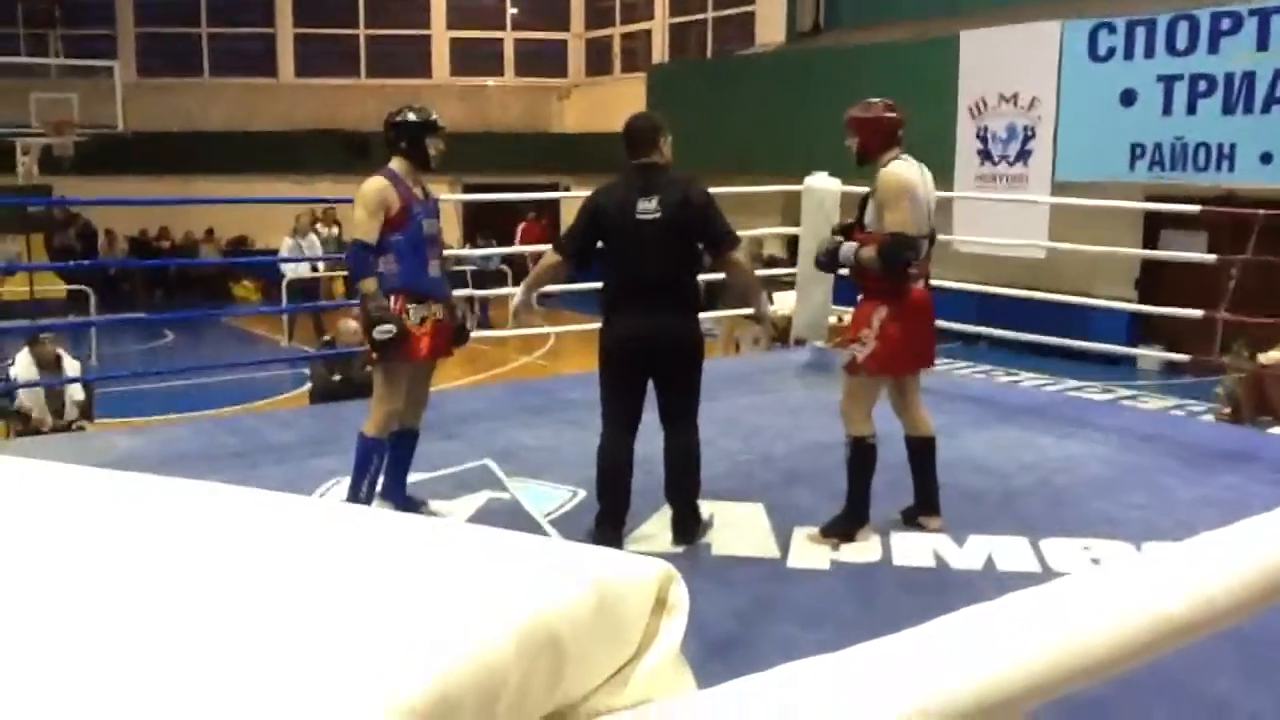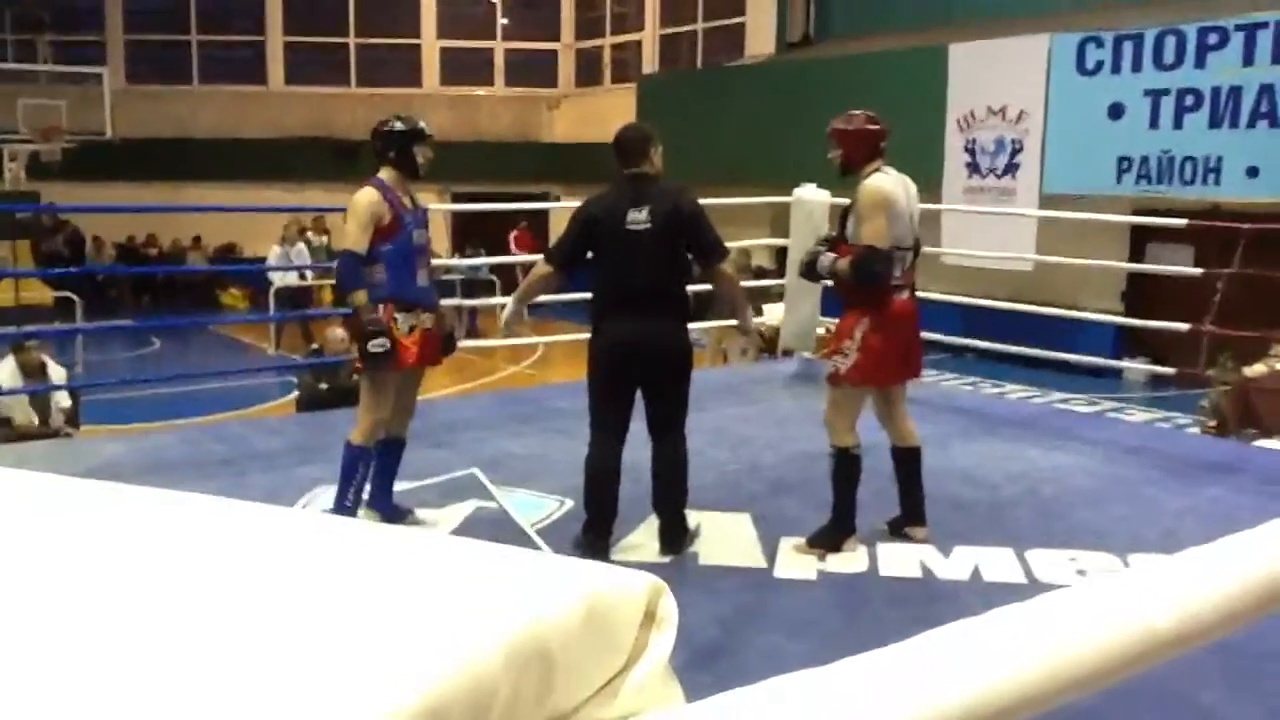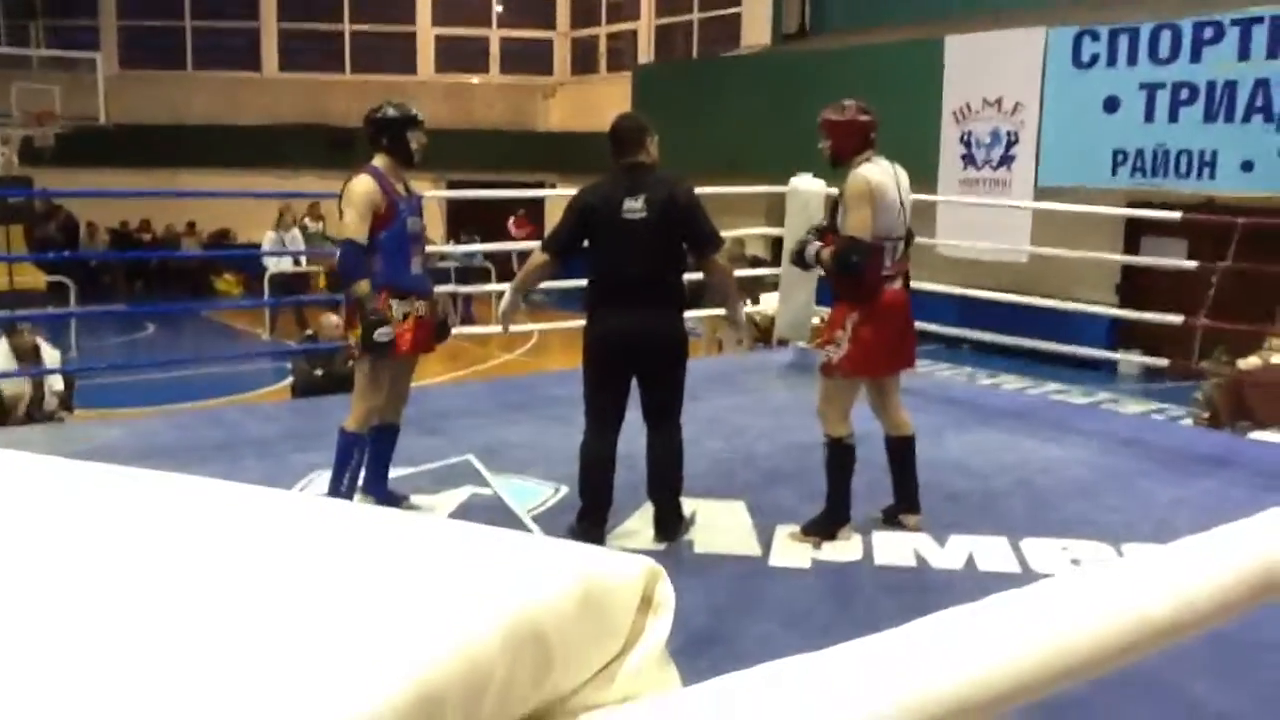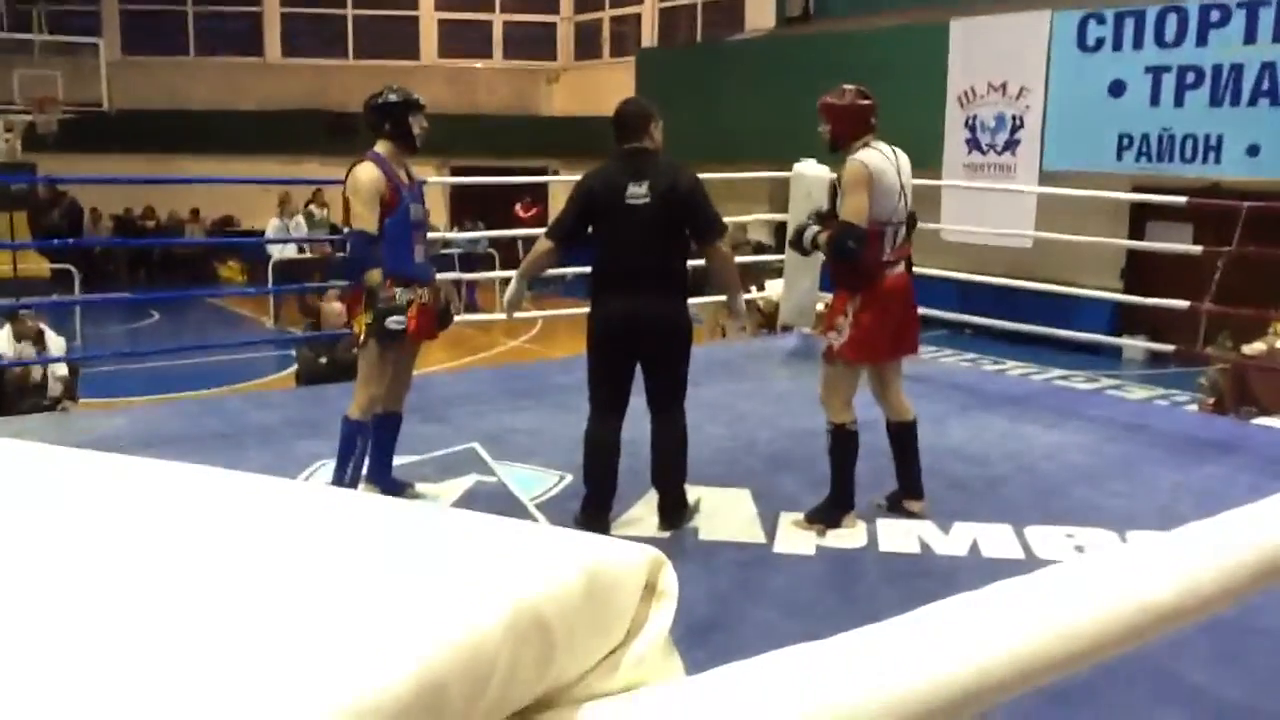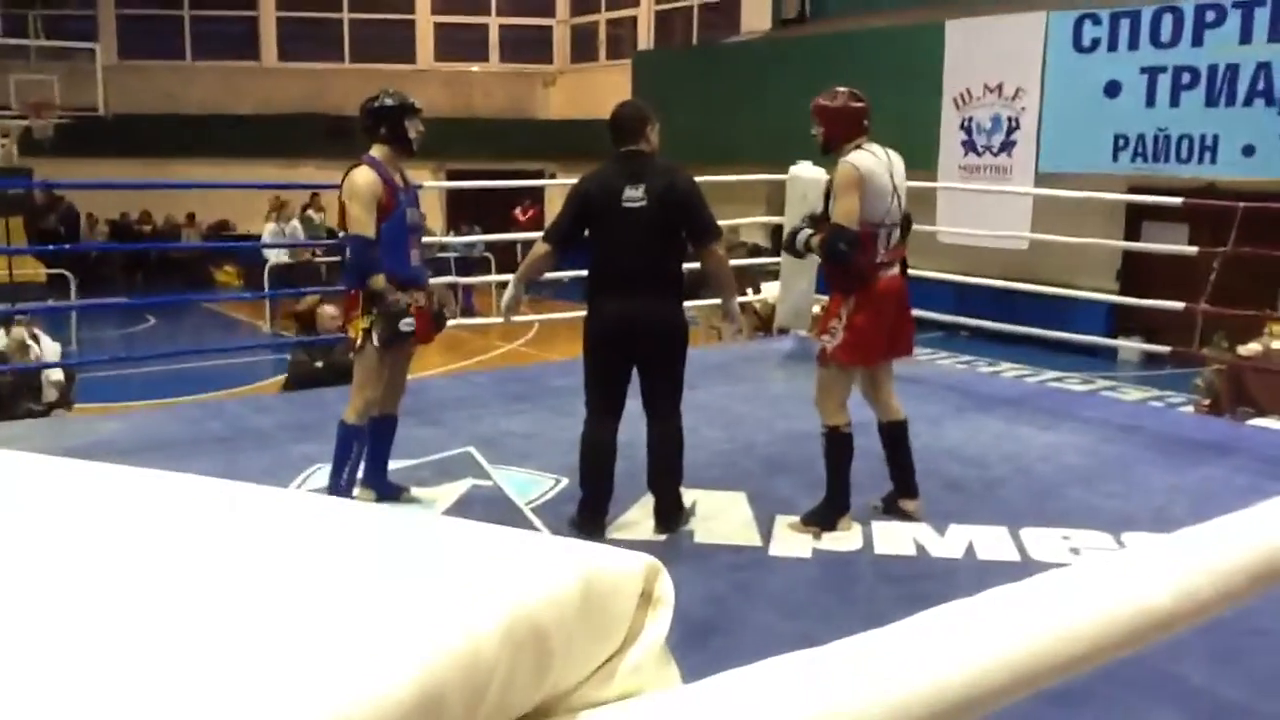
dt=0.1s
person 1, frame 1
left shoulder: (891, 178)
right shoulder: (917, 172)
left elbow: (896, 254)
left wrist: (847, 252)
right wrist: (859, 238)
left hip: (888, 305)
right hip: (912, 299)
left knee: (854, 408)
right knee: (909, 403)
left ankle: (855, 519)
right ankle: (927, 508)
person 1, frame 2
left shoulder: (871, 190)
right shoulder: (901, 183)
left elbow: (870, 267)
left wrist: (825, 263)
right wrist: (842, 250)
left hip: (871, 316)
right hip: (897, 309)
left knee: (839, 419)
right knee: (895, 414)
left ankle: (841, 529)
right ankle: (913, 518)
person 1, frame 3
left shoulder: (859, 181)
right shoulder: (895, 173)
left elbow: (853, 258)
left wrist: (815, 251)
right wrist: (834, 239)
left hip: (864, 306)
right hip: (893, 299)
left knee: (832, 409)
right knee: (888, 404)
left ankle: (836, 517)
right ankle: (907, 506)
person 1, frame 4
left shoulder: (858, 165)
right shoulder: (896, 157)
left elbow: (849, 243)
left wrist: (812, 235)
left hip: (865, 291)
right hip: (895, 284)
left knee: (835, 397)
right knee: (889, 389)
left ankle: (840, 505)
right ankle: (911, 492)
person 1, frame 5
left shoulder: (850, 168)
right shoulder: (891, 159)
left elbow: (841, 247)
left wrist: (805, 238)
left hip: (859, 294)
right hip: (890, 286)
left knee: (830, 399)
right knee: (881, 392)
left ankle: (836, 508)
right ankle: (906, 493)
person 2, frame 1
left shoulder: (606, 197)
right shoulder: (690, 193)
left elbow: (561, 257)
right elbow: (730, 257)
left wrist: (526, 291)
right wrist: (757, 297)
left hip: (623, 327)
right hip: (677, 326)
left knee: (617, 429)
right knee: (681, 427)
left ankle: (609, 527)
right ankle: (686, 523)
person 2, frame 2
left shoulder: (597, 207)
right shoulder: (680, 203)
left elbow: (551, 267)
right elbow: (719, 269)
left wrist: (517, 303)
right wrist: (743, 312)
left hip: (612, 336)
right hip: (667, 336)
left knee: (605, 438)
right knee: (668, 437)
left ankle: (595, 536)
right ankle: (673, 532)
person 2, frame 3
left shoulder: (592, 196)
right shoulder: (676, 193)
left elbow: (547, 256)
right elbow: (712, 261)
left wrist: (514, 294)
right wrist: (734, 306)
left hip: (607, 326)
right hip: (662, 326)
left knee: (601, 426)
right knee: (664, 425)
left ankle: (591, 523)
right ankle: (668, 520)
person 2, frame 4
left shoulder: (596, 182)
right shoulder: (680, 180)
left elbow: (552, 243)
right elbow: (715, 247)
left wrist: (519, 283)
right wrist: (735, 295)
left hip: (611, 312)
right hip: (666, 312)
left knee: (605, 414)
right knee: (668, 412)
left ankle: (595, 511)
right ankle: (672, 508)
person 2, frame 5
left shoulder: (592, 184)
right shoulder: (676, 182)
left elbow: (548, 246)
right elbow: (710, 250)
left wrist: (516, 286)
right wrist: (729, 298)
left hip: (607, 314)
right hip: (662, 314)
left knee: (601, 417)
right knee: (664, 415)
left ankle: (592, 514)
right ankle: (668, 511)
person 3, frame 1
left shoulder: (423, 192)
right shoulder: (379, 188)
right elbow: (359, 255)
left wrist: (450, 307)
right wrist: (375, 308)
left hip: (428, 312)
right hip: (397, 313)
left knee: (413, 407)
right knee: (386, 410)
left ankle: (394, 492)
right ankle: (358, 503)
person 3, frame 2
left shoulder: (412, 202)
right shoulder: (370, 198)
right elbow: (349, 266)
left wrist: (438, 316)
right wrist: (365, 320)
left hip: (416, 321)
right hip: (386, 322)
left knee: (400, 416)
right knee: (373, 419)
left ankle: (381, 501)
right ankle: (344, 511)
person 3, frame 3
left shoulder: (405, 188)
right shoulder: (365, 186)
right elbow: (351, 256)
left wrist: (432, 304)
right wrist: (370, 310)
left hip: (409, 309)
right hip: (381, 310)
left knee: (394, 403)
right knee: (367, 405)
left ankle: (375, 487)
right ankle: (338, 498)
person 3, frame 4
left shoulder: (407, 174)
right shoulder: (368, 174)
right elbow: (361, 246)
left wrist: (434, 291)
right wrist: (380, 299)
left hip: (413, 296)
right hip: (386, 298)
left knee: (397, 391)
right knee: (371, 393)
left ankle: (380, 475)
right ankle: (343, 487)
person 3, frame 5
left shoulder: (400, 177)
right shoulder: (365, 178)
right elbow: (361, 251)
left wrist: (425, 296)
right wrist: (388, 301)
left hip: (406, 299)
right hip: (377, 303)
left knee: (391, 395)
right knee: (365, 398)
left ankle: (375, 480)
right ankle: (339, 491)
